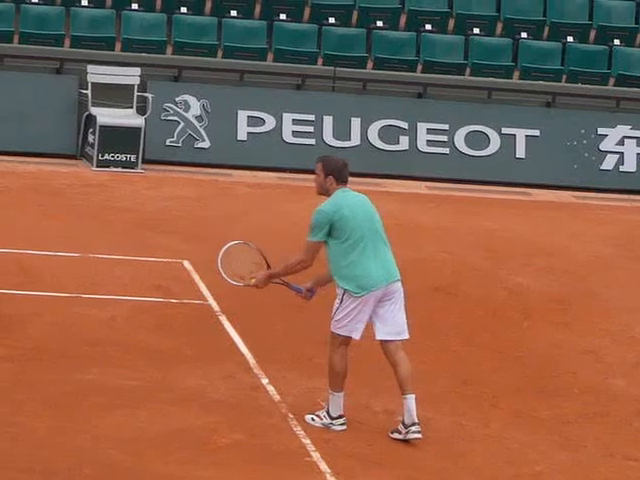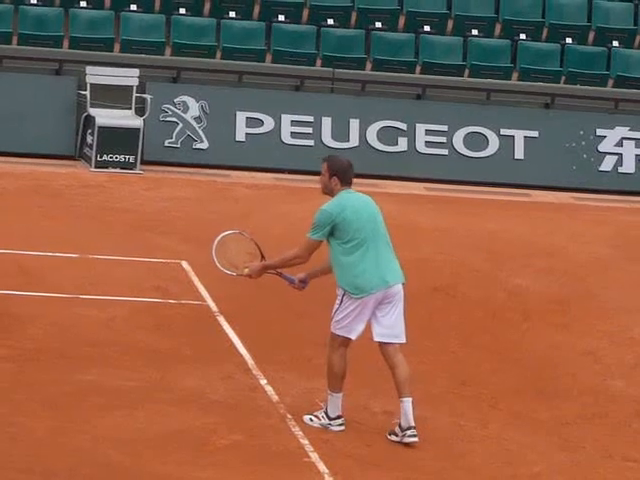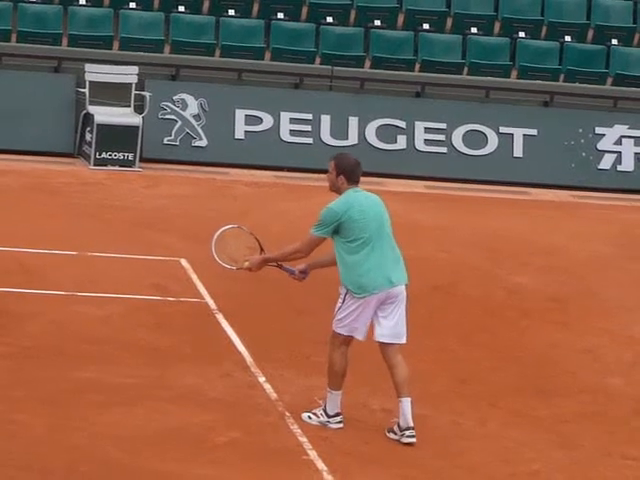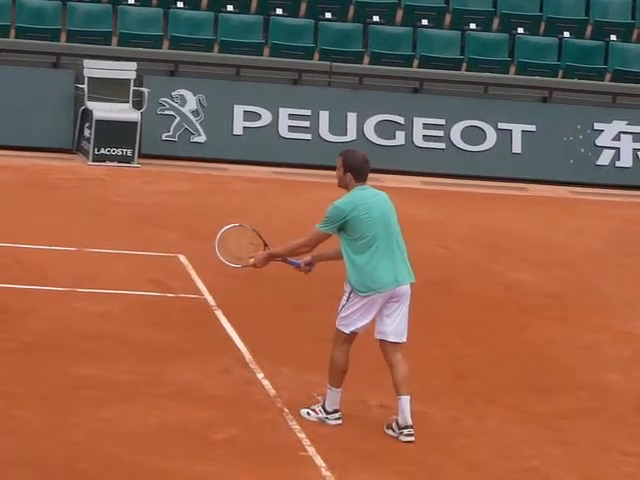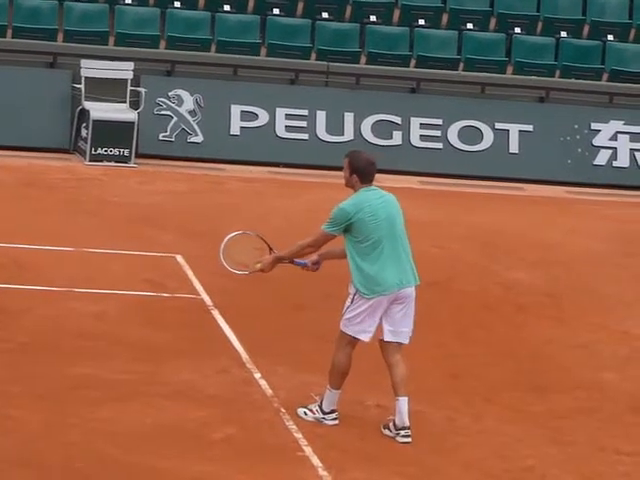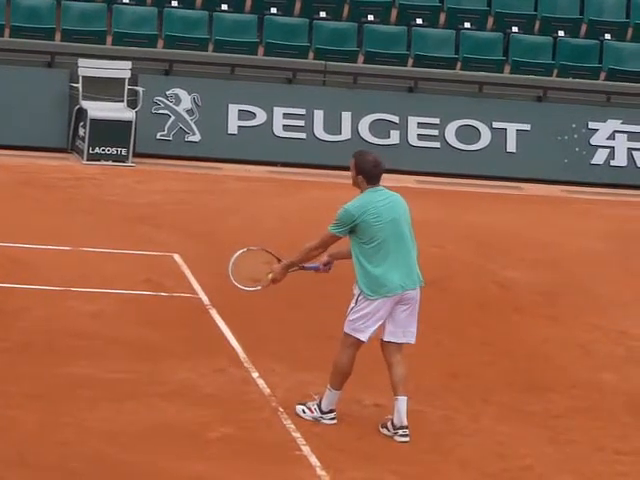
dt=0.5s
person 1, frame 1
left shoulder: (326, 210)
right shoulder: (363, 200)
left elbow: (304, 261)
left wrist: (269, 275)
right wrist: (316, 284)
left hip: (360, 287)
right hip: (390, 280)
left knee: (338, 344)
right knee: (394, 348)
left ankle: (334, 414)
right ankle: (410, 421)
person 1, frame 2
left shoulder: (330, 211)
right shoulder: (367, 201)
left elbow: (301, 255)
left wrist: (263, 266)
right wrist: (310, 276)
left hip: (360, 288)
right hip: (391, 283)
left knee: (338, 345)
right knee: (393, 351)
left ankle: (333, 414)
right ankle: (407, 423)
person 1, frame 3
left shoulder: (336, 209)
right shoulder: (374, 200)
left elbow: (302, 249)
left wrist: (263, 259)
right wrist: (310, 267)
left hip: (363, 287)
right hip: (395, 282)
left knee: (339, 343)
right knee: (393, 351)
left ankle: (332, 412)
right ankle: (405, 424)
person 1, frame 4
left shoulder: (343, 206)
right shoulder: (383, 198)
left elbow: (307, 243)
left wrist: (269, 255)
right wrist: (316, 259)
left hip: (368, 286)
right hip: (400, 282)
left knee: (342, 341)
right knee: (393, 350)
left ankle: (331, 408)
right ankle: (404, 422)
person 1, frame 5
left shoulder: (349, 208)
right shoulder: (390, 199)
left elbow: (311, 244)
left wrist: (276, 258)
right wrist: (324, 256)
left hip: (372, 288)
right hip: (404, 284)
left knee: (345, 344)
right knee: (393, 352)
left ankle: (327, 409)
right ankle: (401, 423)
person 1, frame 6
left shoulder: (354, 210)
right shoulder: (399, 200)
left elbow: (318, 246)
left wrist: (285, 266)
right wrist: (335, 257)
left hip: (377, 289)
right hip: (409, 286)
left knee: (349, 345)
right knee: (393, 351)
left ankle: (326, 408)
right ankle: (400, 422)
